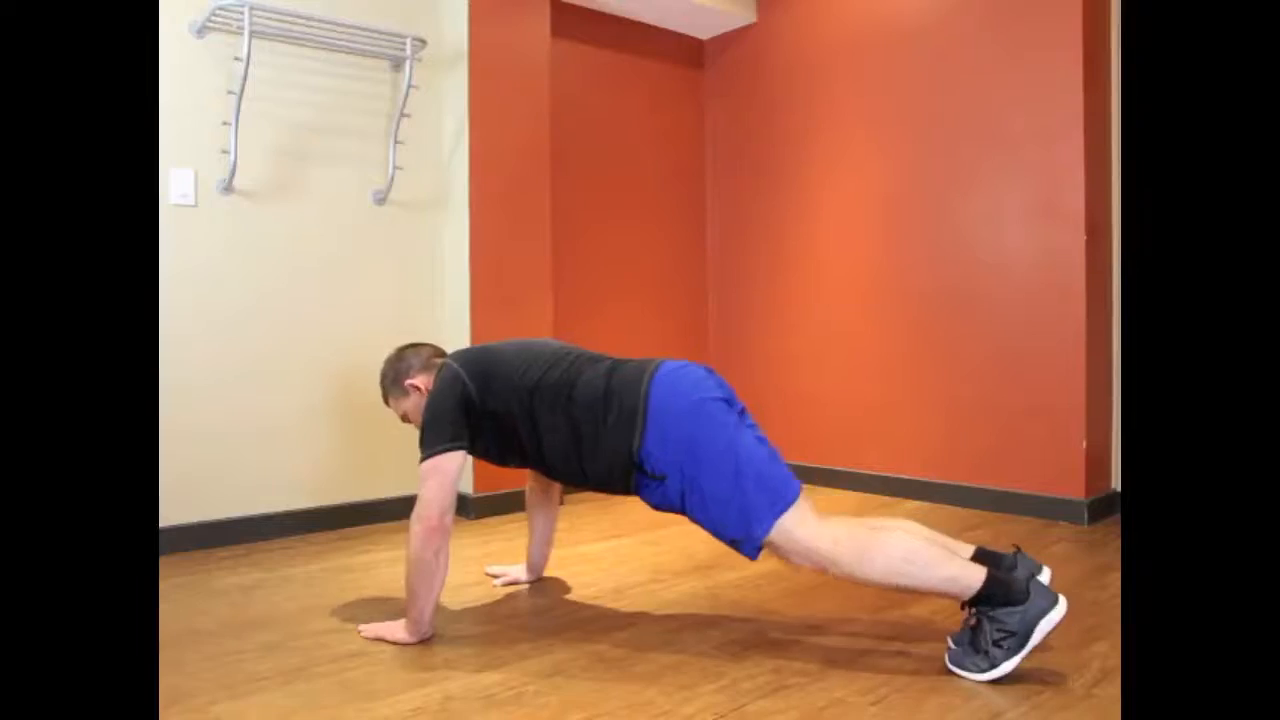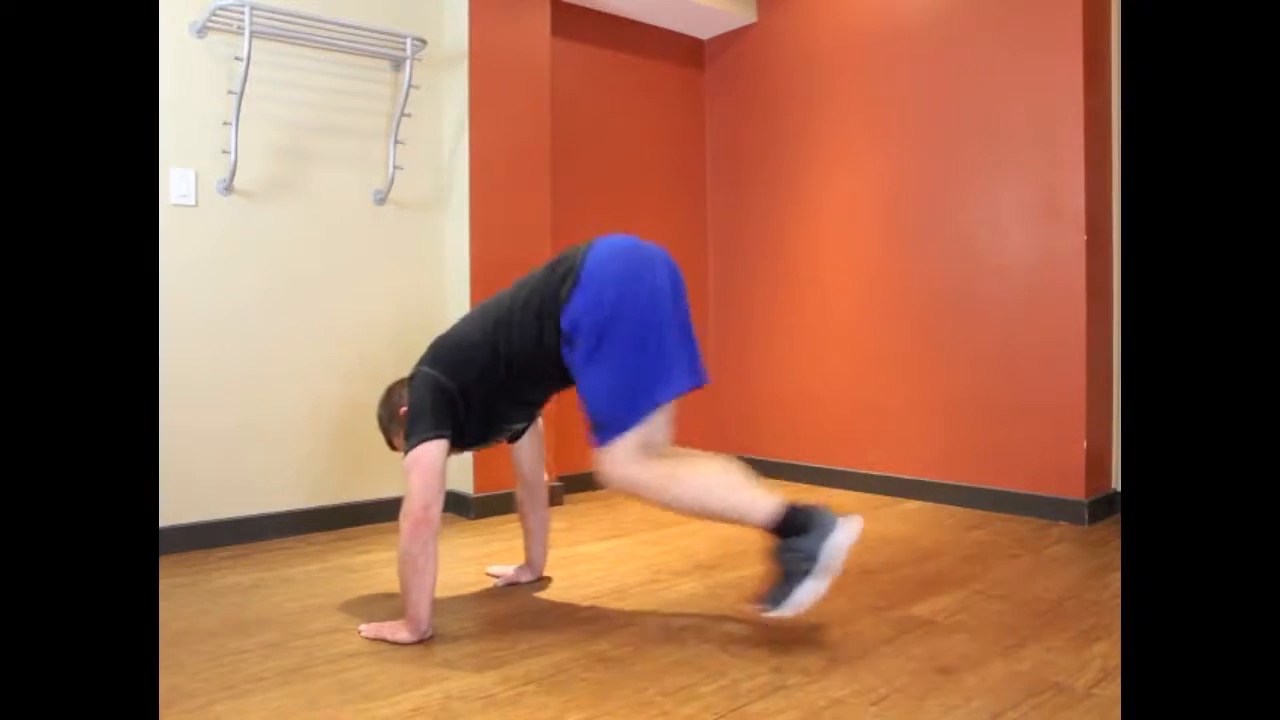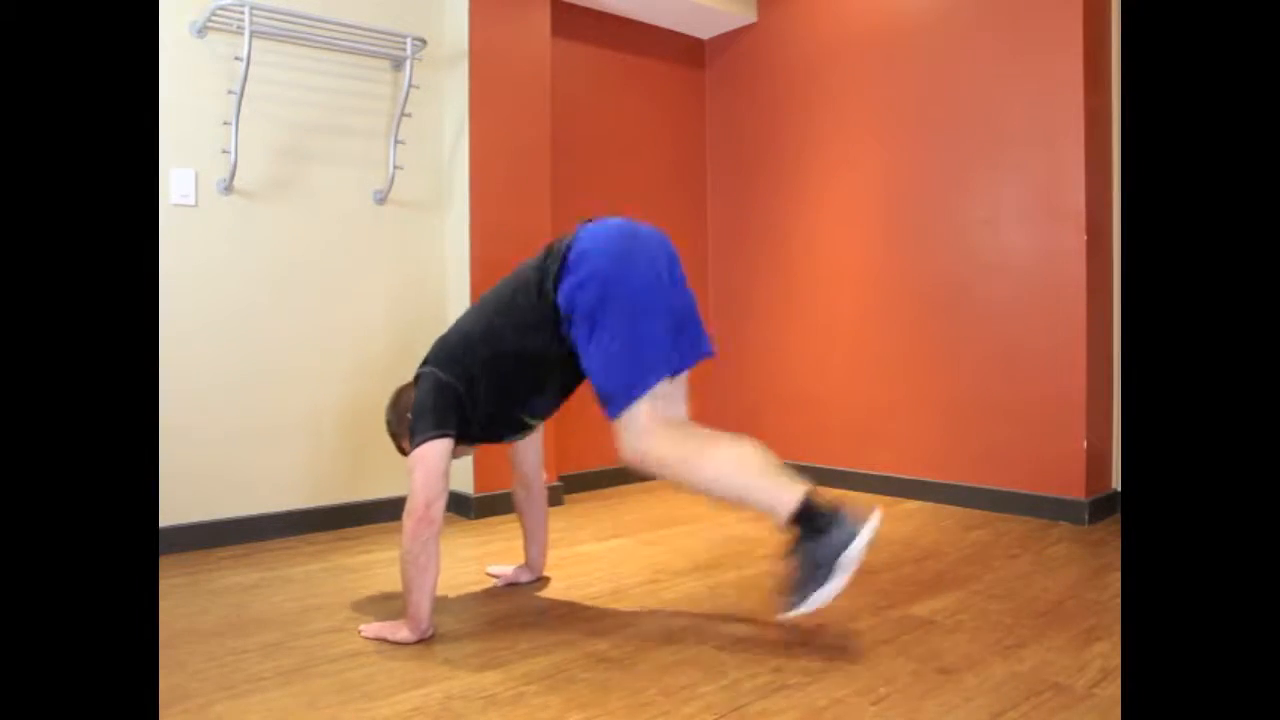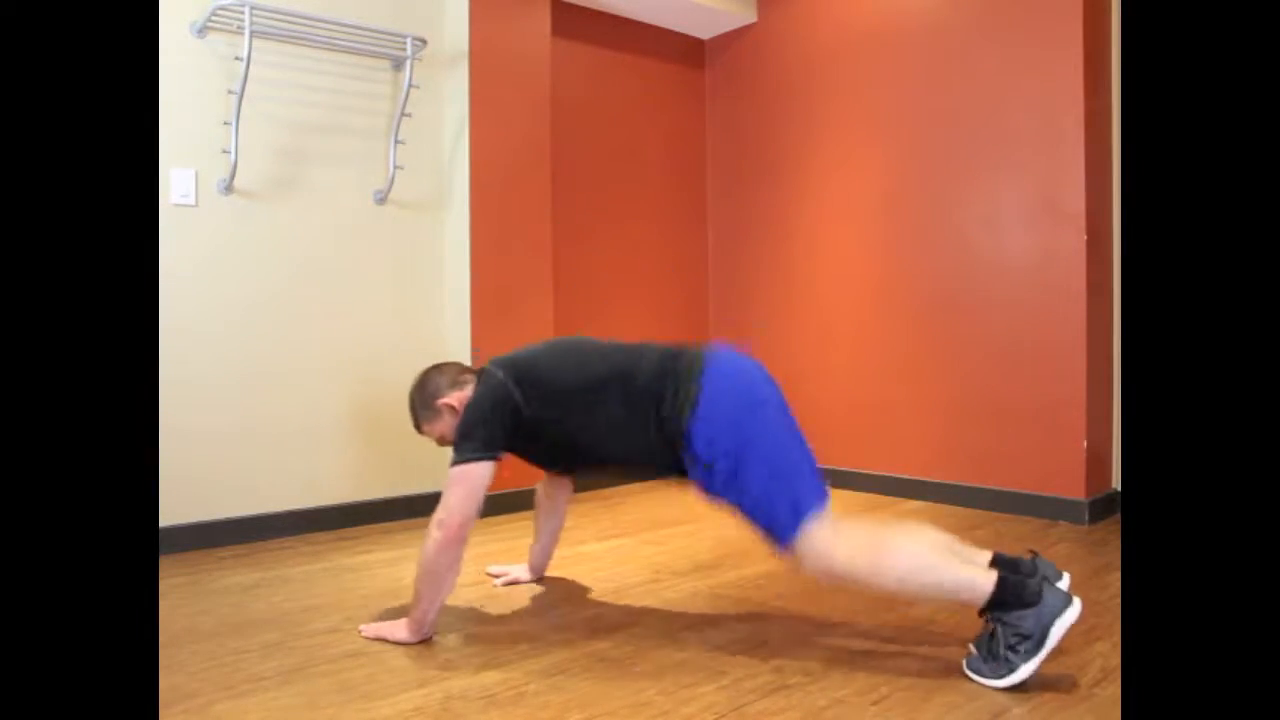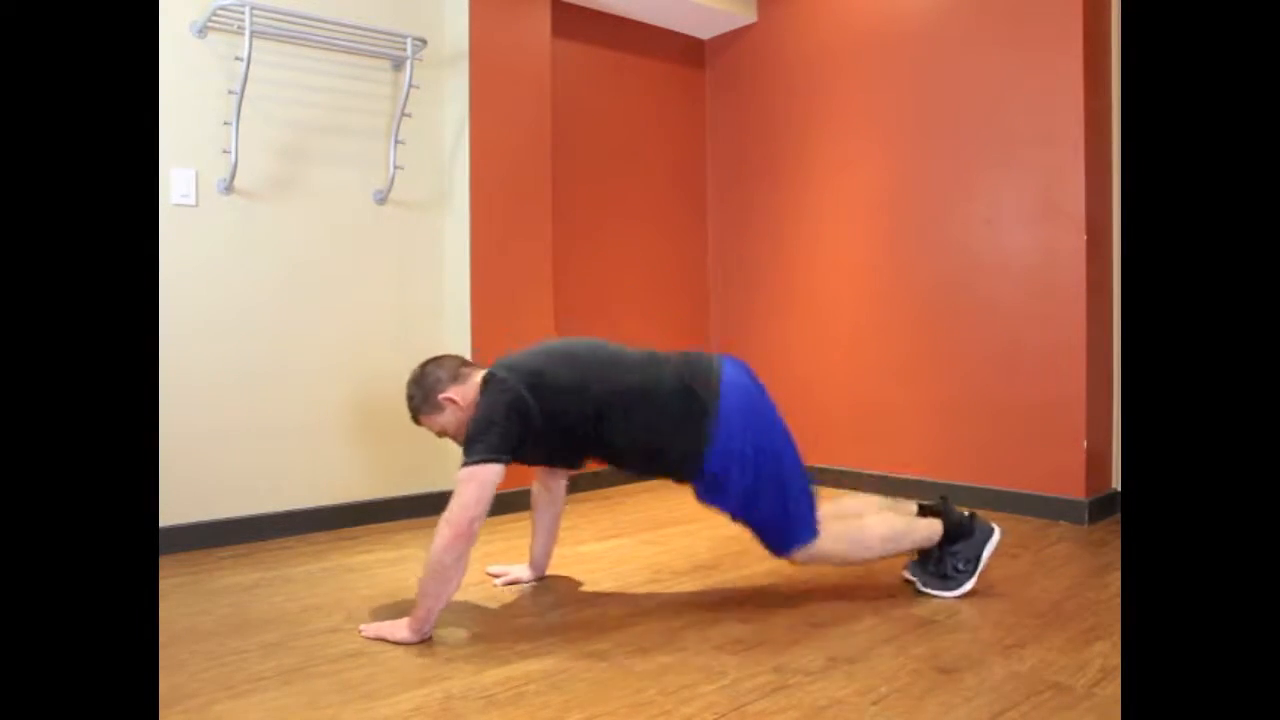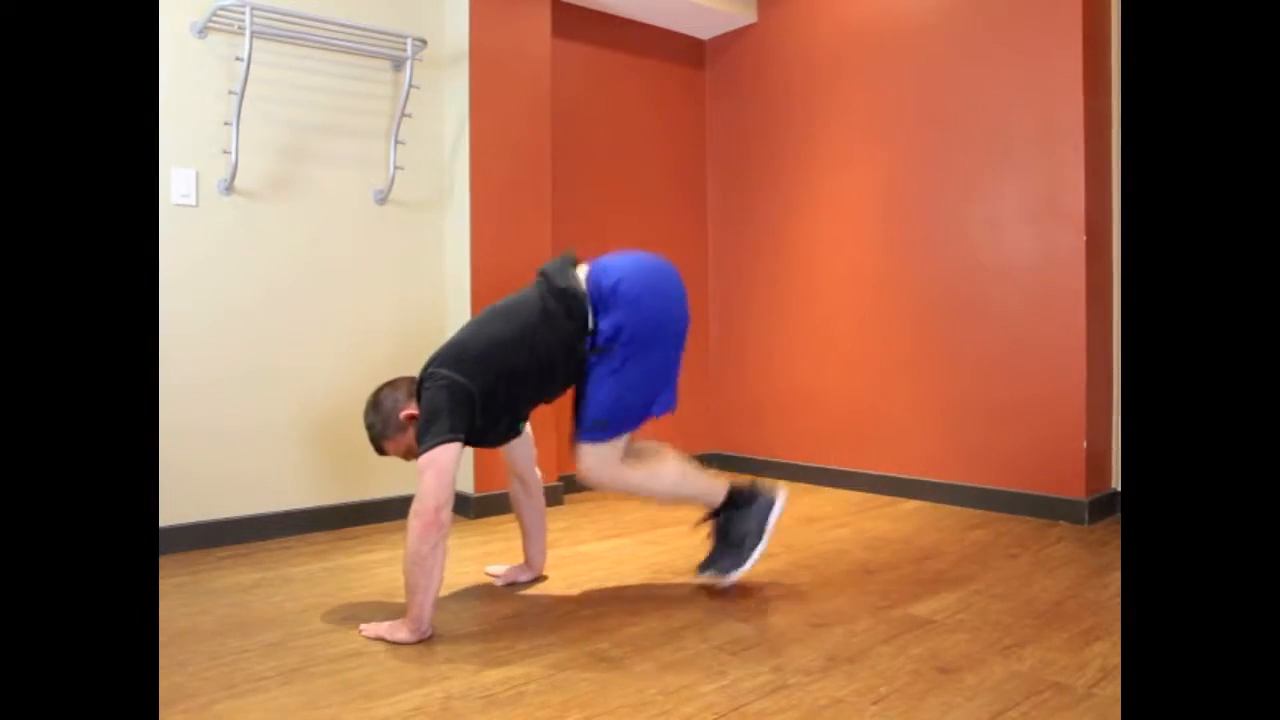
dt=0.5s
person 1, frame 1
left shoulder: (451, 390)
right shoulder: (497, 378)
left elbow: (432, 519)
right elbow: (544, 464)
left wrist: (415, 623)
right wrist: (534, 567)
left hip: (665, 428)
right hip: (678, 398)
left knee: (805, 540)
right knee: (812, 526)
left ankle: (1007, 595)
right ankle: (1000, 565)
person 1, frame 2
left shoulder: (436, 390)
right shoulder: (498, 386)
left elbow: (421, 508)
right elbow: (530, 471)
left wrist: (416, 623)
right wrist: (533, 564)
left hip: (613, 286)
right hip: (641, 276)
left knee: (625, 466)
right knee: (646, 454)
left ankle: (802, 527)
right ankle: (796, 525)
person 1, frame 3
left shoulder: (436, 391)
right shoulder: (500, 392)
left elbow: (425, 505)
right elbow: (528, 470)
left wrist: (415, 623)
right wrist: (533, 564)
left hip: (605, 264)
right hip: (628, 255)
left knee: (646, 443)
right knee: (666, 437)
left ankle: (818, 528)
right ankle: (818, 523)
person 1, frame 4
left shoulder: (488, 405)
right shoulder: (522, 396)
left elbow: (451, 524)
right elbow: (558, 475)
left wrist: (417, 623)
right wrist: (537, 567)
left hip: (716, 409)
right hip: (716, 388)
left knee: (823, 548)
right knee: (829, 537)
left ankle: (1021, 596)
right ankle: (1009, 570)
person 1, frame 5
left shoulder: (498, 406)
right shoulder: (522, 391)
left elbow: (460, 526)
right elbow: (553, 475)
left wrist: (417, 624)
right wrist: (536, 566)
left hip: (723, 424)
right hip: (714, 394)
left knee: (806, 542)
right knee: (803, 522)
left ankle: (956, 532)
right ankle: (932, 516)
person 1, frame 6
left shoulder: (443, 394)
right shoulder: (476, 385)
left elbow: (431, 513)
right elbow: (523, 472)
left wrist: (414, 622)
right wrist: (532, 562)
left hip: (631, 296)
right hip: (631, 298)
left knee: (597, 464)
right knee: (609, 451)
left ankle: (739, 501)
right ankle: (736, 501)
